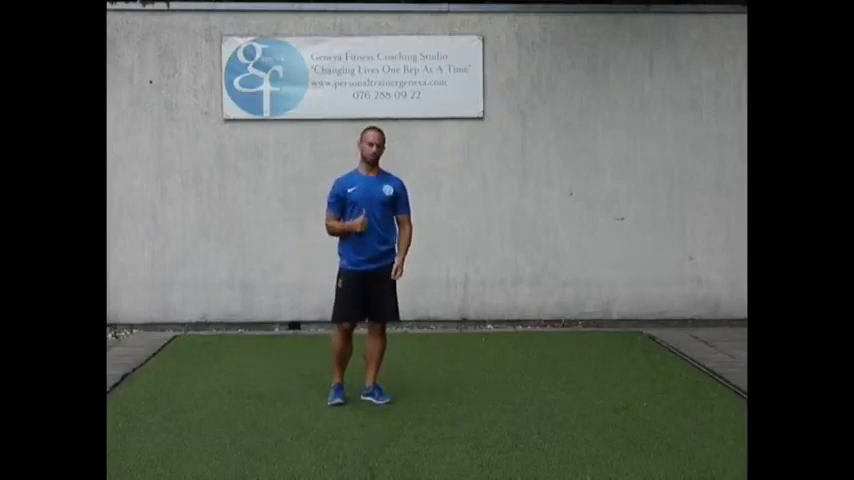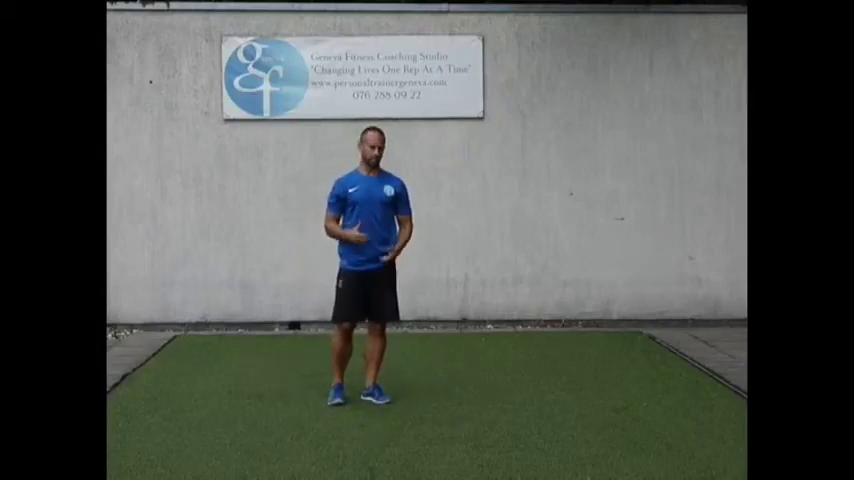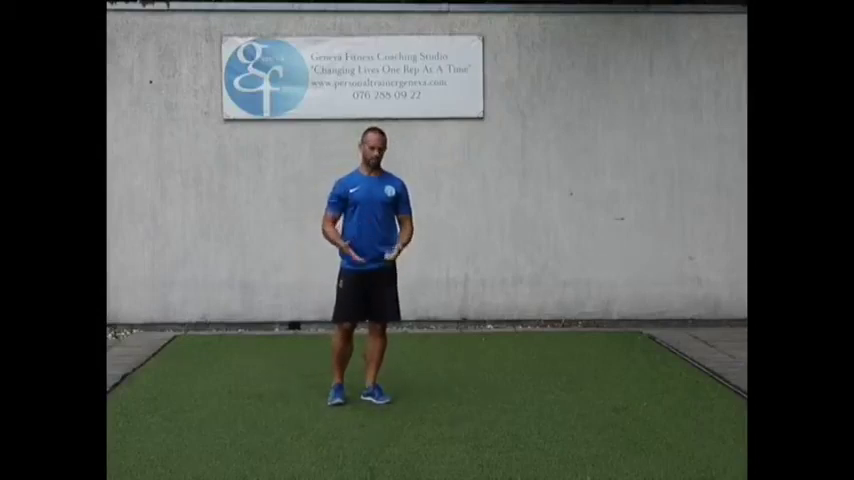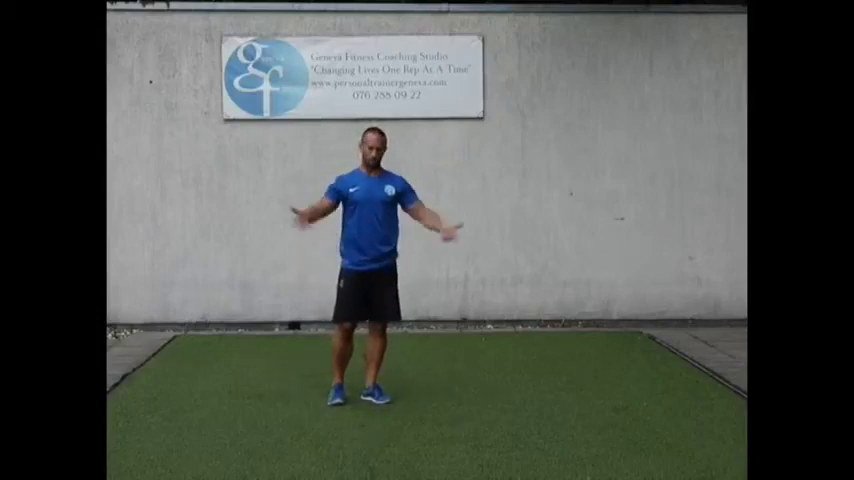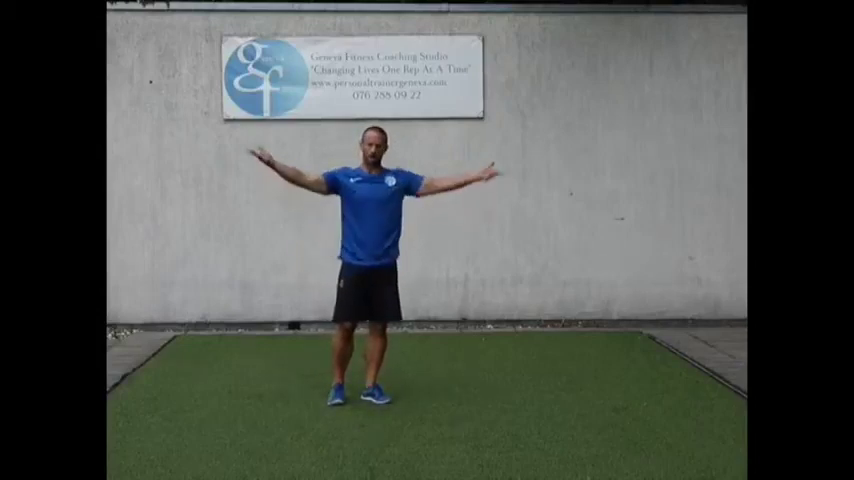
dt=0.2s
person 1, frame 1
left shoulder: (394, 184)
right shoulder: (343, 184)
left elbow: (404, 225)
right elbow: (330, 225)
left wrist: (400, 258)
right wrist: (350, 226)
left hip: (383, 269)
right hip: (351, 269)
left knee: (378, 327)
right knee: (344, 327)
left ankle: (371, 385)
right ankle: (337, 384)
person 1, frame 2
left shoulder: (395, 185)
right shoulder: (344, 184)
left elbow: (406, 224)
right elbow: (329, 225)
left wrist: (398, 248)
right wrist: (347, 235)
left hip: (383, 269)
right hip: (351, 269)
left knee: (378, 327)
right knee: (344, 327)
left ankle: (371, 386)
right ankle: (337, 385)
person 1, frame 3
left shoulder: (396, 185)
right shoulder: (345, 184)
left elbow: (406, 224)
right elbow: (327, 224)
left wrist: (400, 246)
right wrist: (343, 246)
left hip: (384, 270)
right hip: (352, 269)
left knee: (378, 327)
right knee: (345, 327)
left ankle: (371, 386)
right ankle: (337, 385)
person 1, frame 4
left shoulder: (396, 183)
right shoulder: (345, 182)
left elbow: (419, 211)
right elbow: (323, 206)
left wrist: (442, 228)
right wrist: (307, 215)
left hip: (385, 269)
right hip: (353, 269)
left knee: (378, 327)
right knee: (345, 326)
left ankle: (371, 386)
right ankle: (337, 384)
person 1, frame 5
left shoulder: (399, 178)
right shoulder: (344, 177)
left elbow: (435, 185)
right elbow: (306, 181)
left wrist: (477, 177)
right wrist: (273, 164)
left hip: (385, 268)
right hip: (353, 267)
left knee: (379, 327)
right knee: (345, 326)
left ankle: (371, 386)
right ankle: (338, 385)
